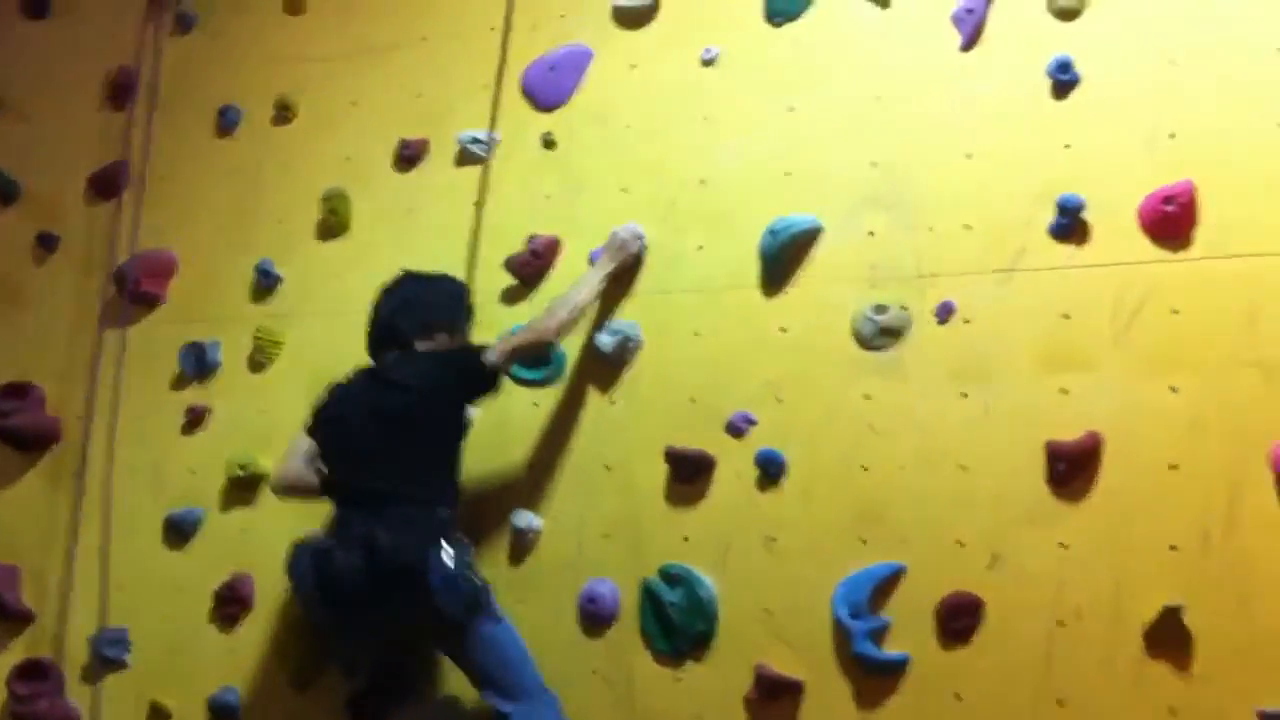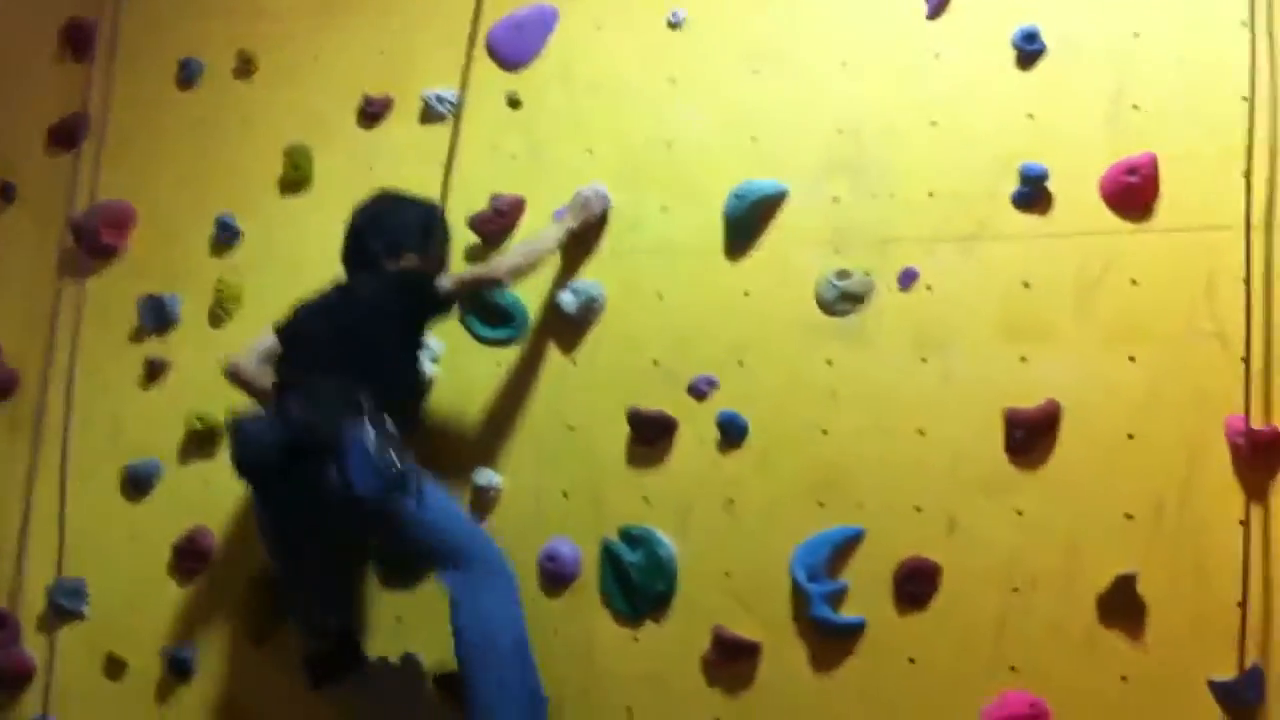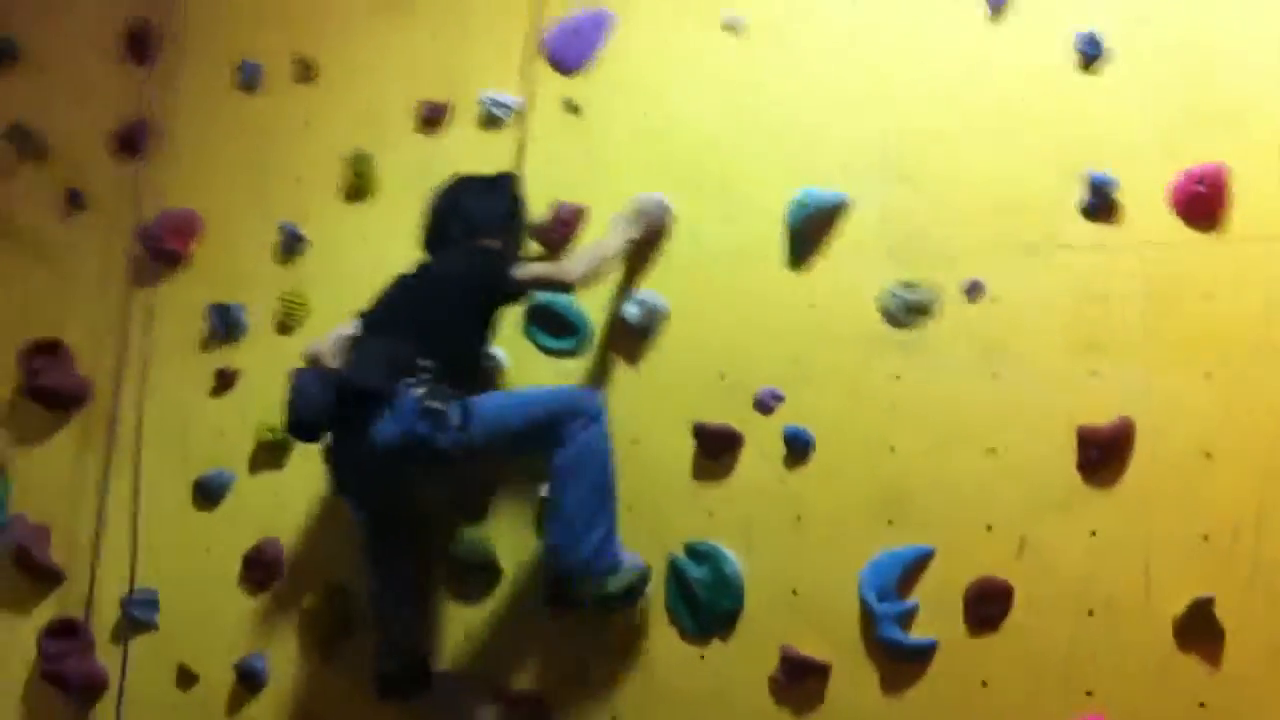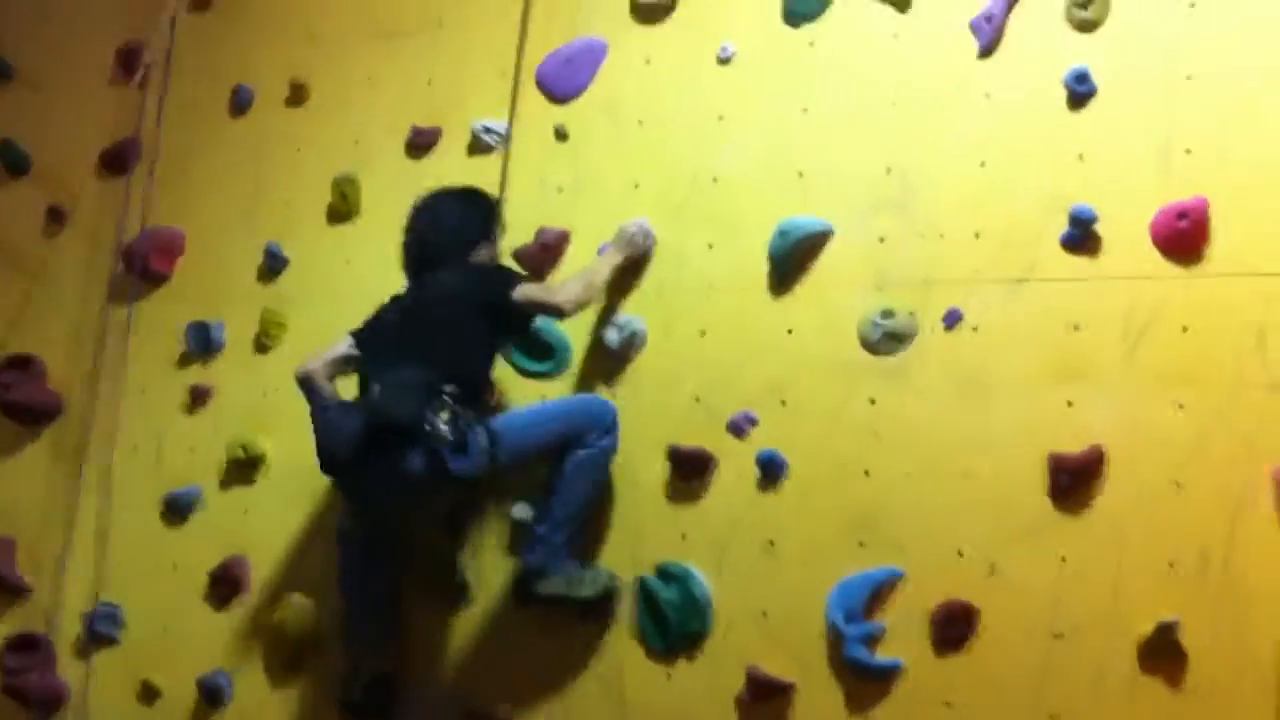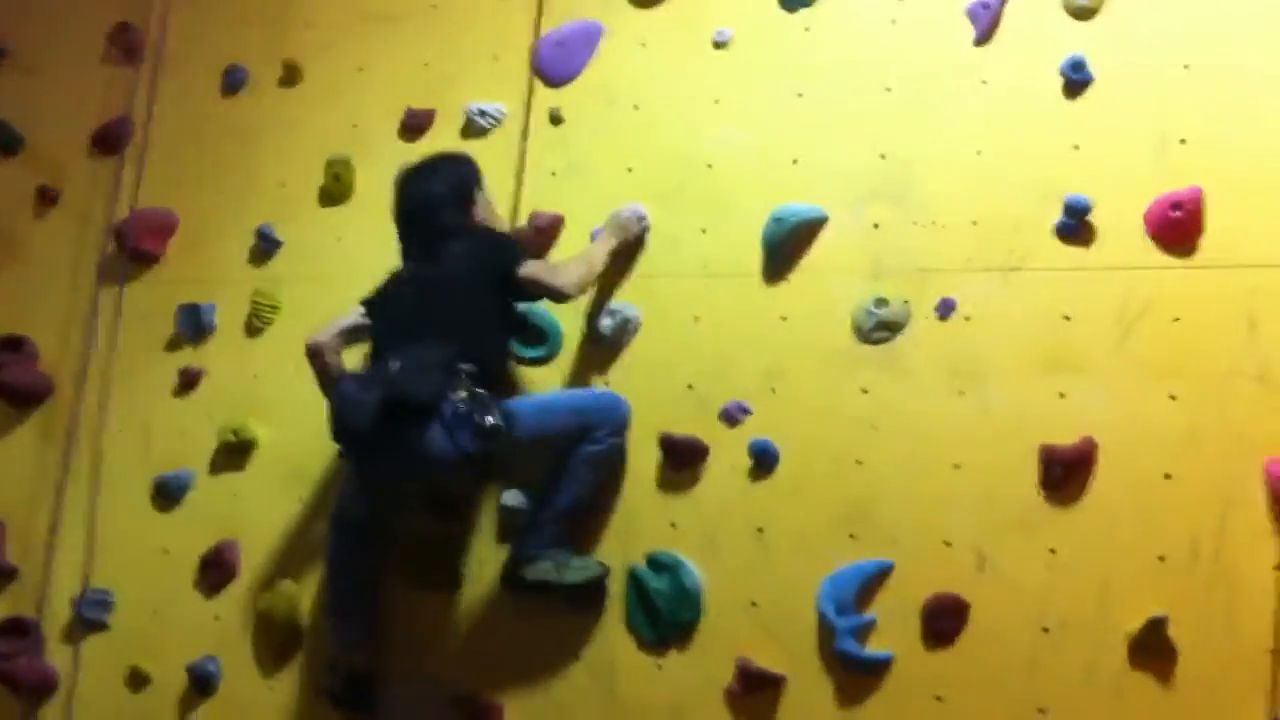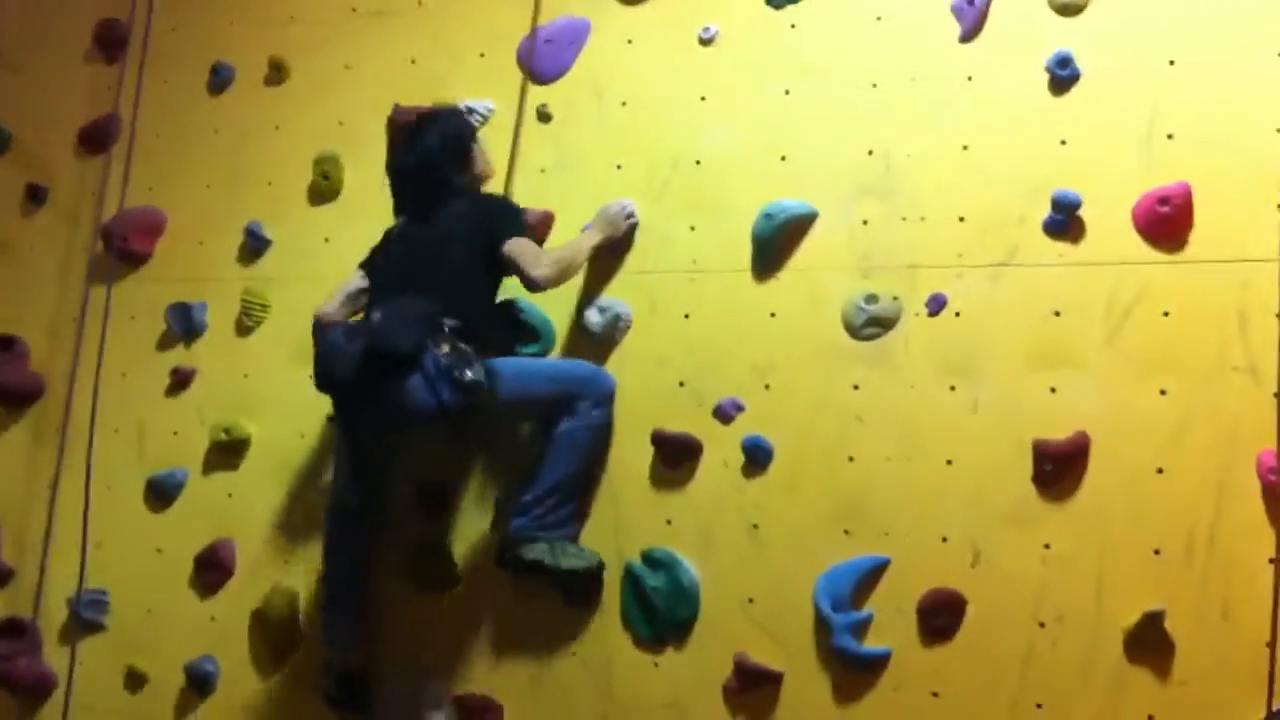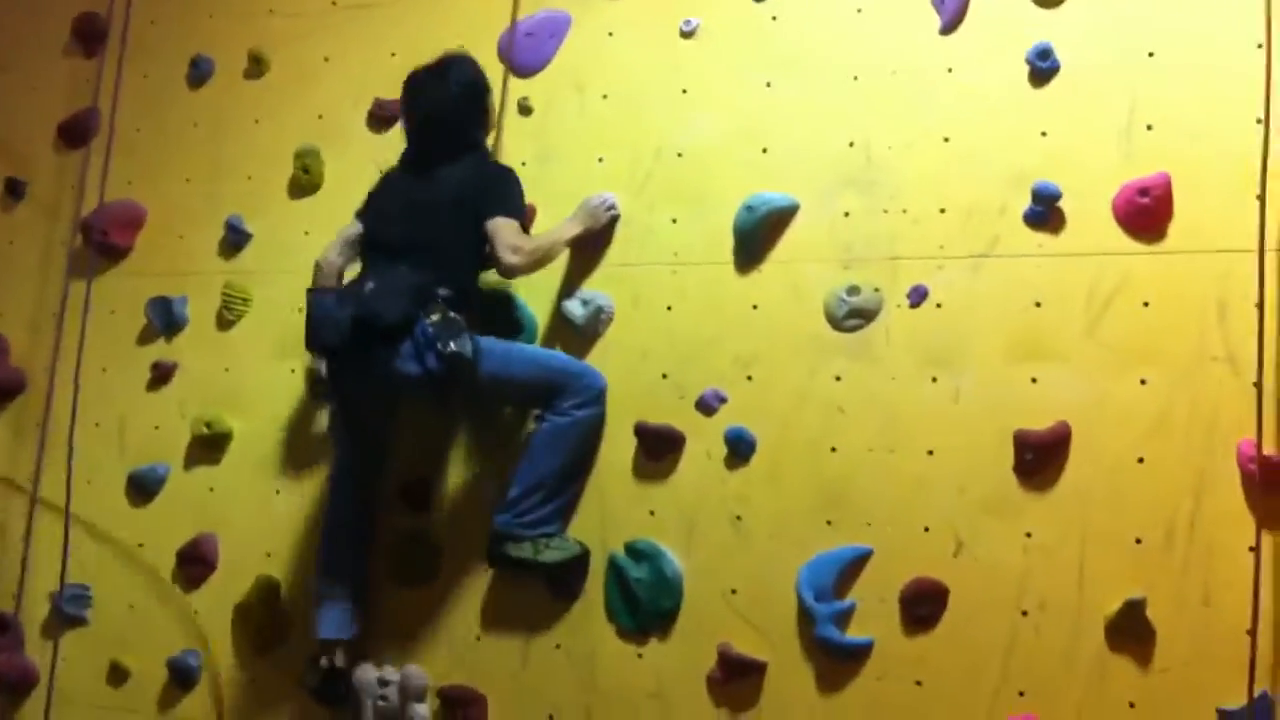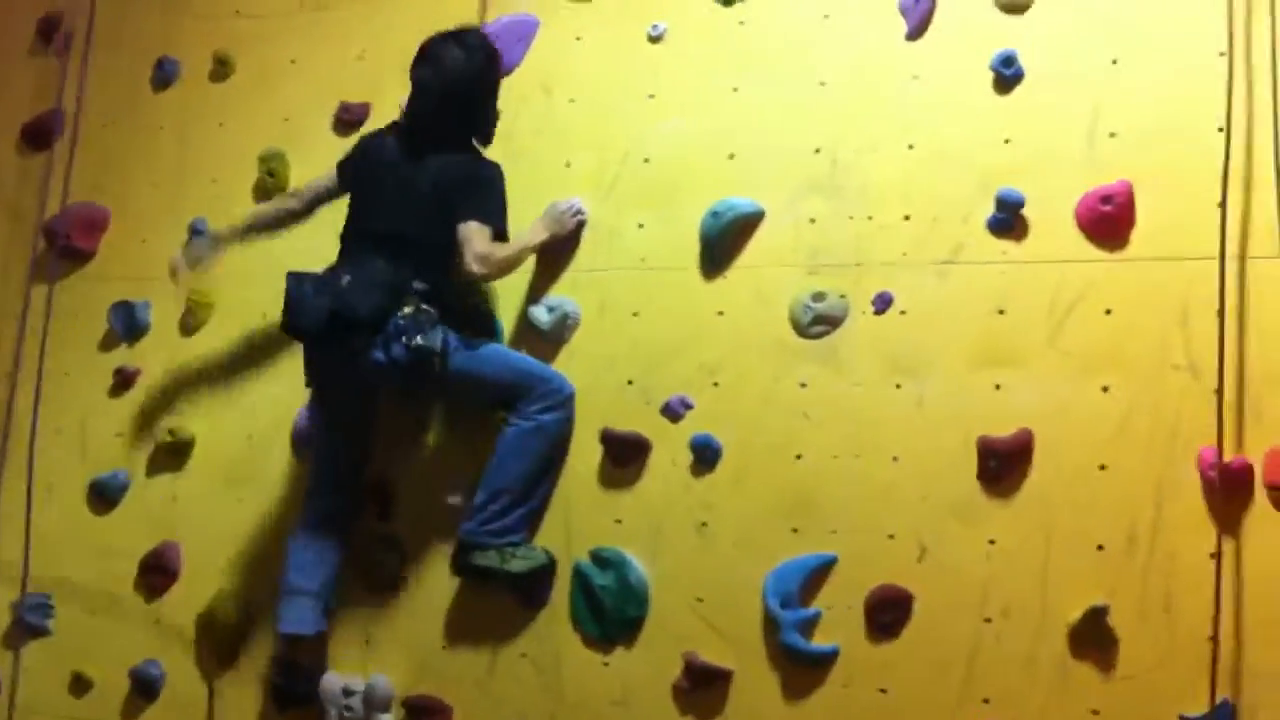
dt=0.2s
person 1, frame 1
left shoulder: (344, 397)
right shoulder: (445, 371)
left elbow: (287, 478)
right elbow: (543, 331)
right wrist: (606, 264)
left hip: (347, 580)
right hip: (426, 571)
left knee: (306, 563)
left ankle: (374, 677)
person 1, frame 2
left shoulder: (316, 311)
right shoulder: (400, 294)
left elbow: (241, 363)
right elbow: (496, 271)
right wrist: (567, 222)
left hip: (285, 465)
right hip: (355, 457)
right knee: (481, 569)
left ankle: (329, 644)
person 1, frame 3
left shoulder: (406, 288)
right shoulder: (478, 269)
left elbow: (321, 352)
right elbow: (569, 273)
right wrist: (629, 229)
left hip: (355, 439)
right hip: (412, 418)
left knee: (387, 537)
right knee: (581, 409)
left ankle: (400, 661)
right ankle: (587, 568)
person 1, frame 4
left shoulder: (396, 309)
right shoulder: (481, 283)
left elbow: (311, 371)
right elbow: (563, 300)
left wrist: (349, 428)
right wrist: (615, 254)
left hip: (367, 460)
right hip: (434, 447)
left knee: (365, 545)
right knee: (595, 418)
left ankle: (368, 677)
right ankle: (547, 567)
person 1, frame 5
left shoulder: (402, 282)
right shoulder: (489, 251)
left elbow: (320, 343)
right elbow: (564, 283)
left wrist: (351, 409)
right wrist: (610, 238)
left hip: (379, 436)
right hip: (447, 426)
left knee: (353, 524)
right knee: (606, 413)
left ankle: (353, 664)
right ankle: (539, 553)
person 1, frame 6
left shoulder: (398, 236)
right shoulder: (486, 212)
left elbow: (328, 313)
right elbow: (539, 272)
left wrist: (346, 376)
right wrist: (597, 233)
left hip: (364, 382)
right hip: (431, 375)
left knee: (351, 514)
right knee: (591, 389)
left ankle: (345, 662)
right ankle: (536, 535)
person 1, frame 7
left shoulder: (396, 181)
right shoulder: (488, 177)
left elbow: (329, 261)
right elbow: (512, 257)
left wrist: (330, 342)
right wrist: (576, 225)
left hip: (354, 341)
right hip: (419, 341)
left knee: (351, 492)
right knee: (582, 388)
left ankle: (333, 643)
right ankle: (523, 529)
person 1, frame 8
left shoulder: (380, 149)
right shoulder: (475, 173)
left elbow: (296, 202)
right elbow: (477, 264)
left wrist: (219, 240)
right wrist: (542, 234)
left knee: (330, 491)
right knee: (548, 395)
left ankle: (298, 633)
right ankle: (490, 539)
